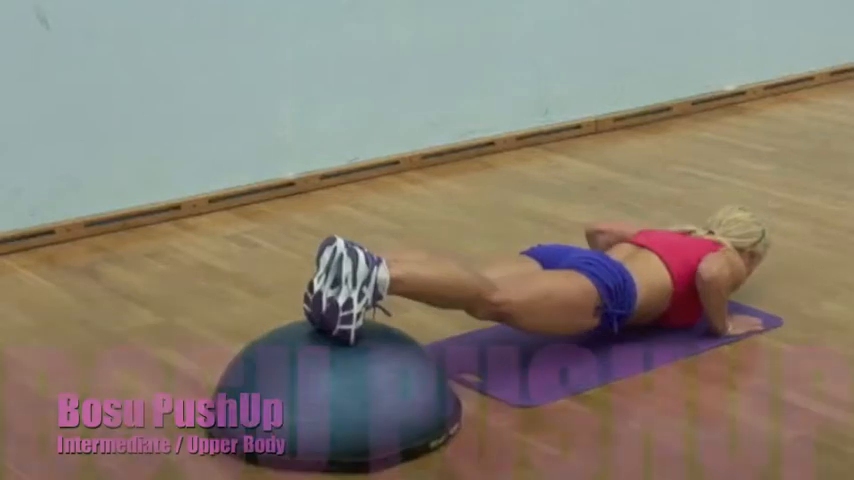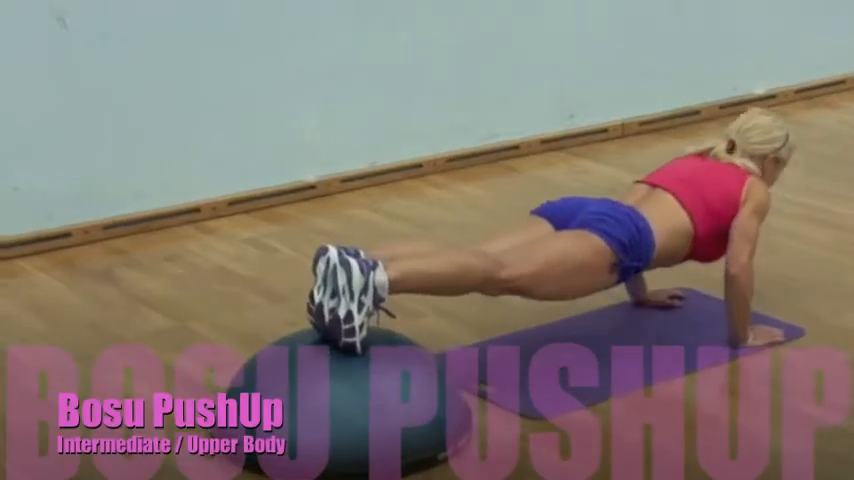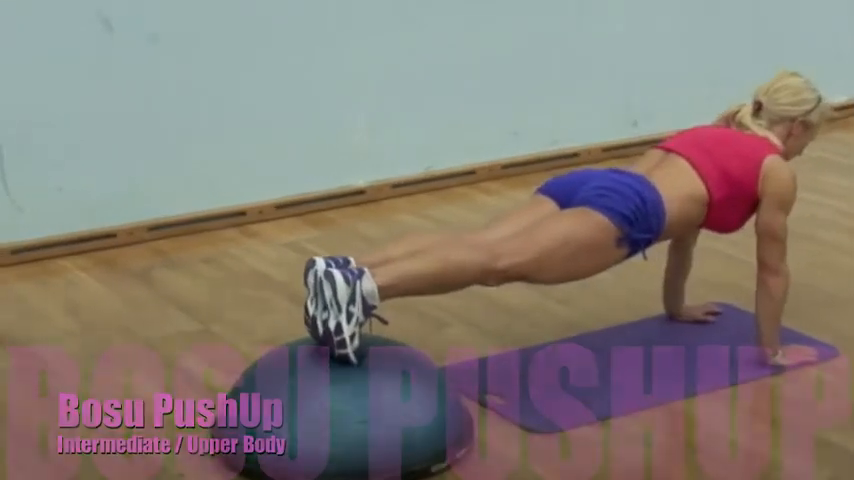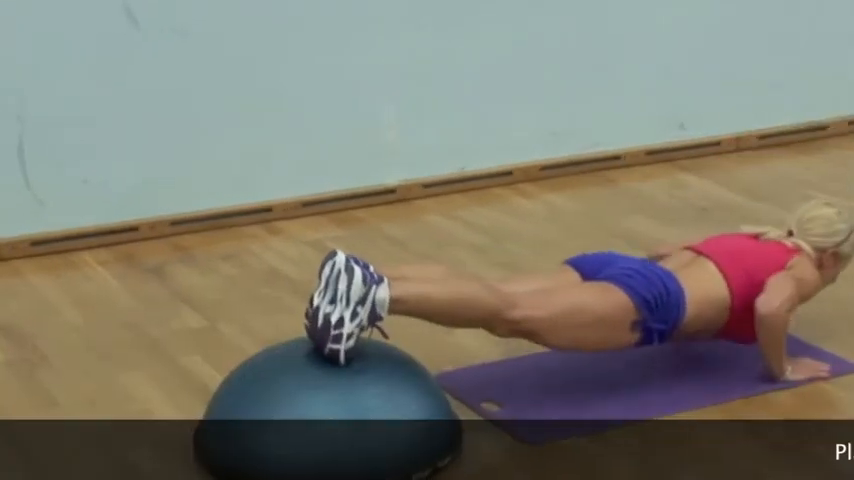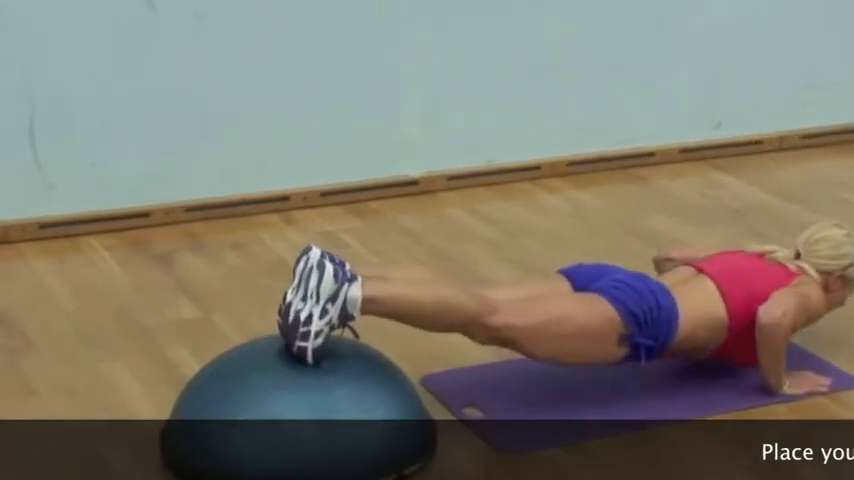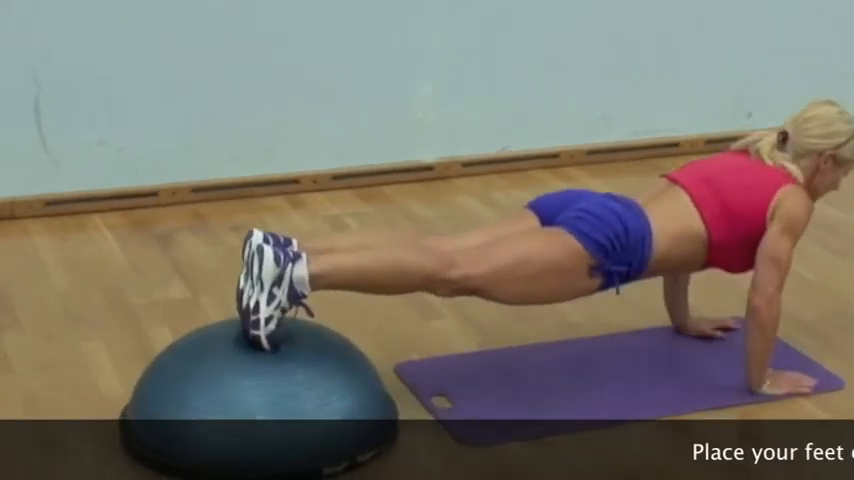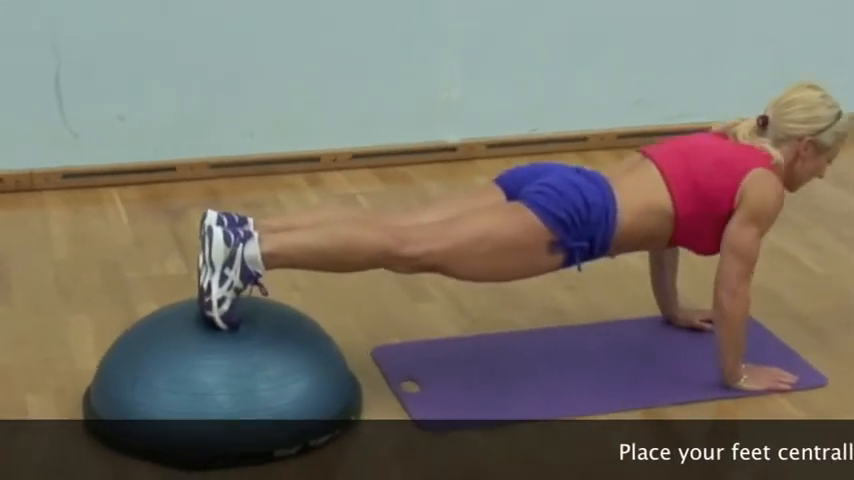
dt=0.7s
person 1, frame 1
left shoulder: (668, 236)
right shoulder: (731, 262)
left elbow: (597, 228)
right elbow: (709, 274)
right wrist: (722, 324)
left hip: (561, 256)
right hip: (606, 288)
left knee: (481, 287)
right knee: (496, 299)
left ankle: (357, 262)
right ankle: (377, 276)
person 1, frame 2
left shoulder: (689, 162)
right shoulder: (754, 192)
right elbow: (737, 270)
left wrist: (640, 293)
right wrist: (743, 336)
left hip: (577, 209)
right hip: (615, 236)
left knee: (475, 258)
right knee: (504, 275)
left ankle: (353, 264)
right ankle: (377, 281)
person 1, frame 3
left shoulder: (714, 134)
right shoulder: (776, 172)
left elbow: (683, 218)
right elbow: (772, 270)
left wrist: (675, 307)
right wrist: (772, 351)
left hip: (586, 183)
right hip: (623, 208)
left knee: (471, 245)
right knee: (501, 264)
left ankle: (347, 272)
right ankle: (366, 289)
person 1, frame 4
left shoulder: (747, 242)
right shoulder: (804, 273)
left elbow: (659, 252)
right elbow: (768, 308)
left wrist: (692, 309)
right wrist: (781, 368)
left hip: (613, 268)
right hip: (647, 300)
left knee: (494, 296)
right knee: (516, 315)
left ankle: (360, 276)
right ankle: (376, 296)
person 1, frame 5
left shoulder: (756, 260)
left elbow: (668, 256)
right elbow: (770, 320)
right wrist: (779, 382)
left hip: (606, 279)
right hip: (638, 315)
left knee: (480, 302)
right knee: (497, 322)
left ankle: (336, 275)
right ankle: (349, 295)
person 1, frame 6
left shoulder: (738, 160)
right shoulder: (792, 203)
right elbow: (764, 299)
left wrist: (681, 319)
right wrist: (761, 378)
left hip: (584, 209)
right hip: (608, 242)
left knee: (437, 252)
right knee: (456, 274)
left ankle: (285, 252)
right ankle: (296, 276)
person 1, frame 7
left shoulder: (722, 146)
right shoulder: (765, 187)
left elbow: (666, 221)
right elbow: (732, 291)
left wrist: (671, 311)
right wrist: (736, 372)
left hip: (550, 182)
right hip: (572, 217)
left knee: (396, 227)
right knee: (413, 250)
left ankle: (241, 231)
right ankle: (251, 253)
